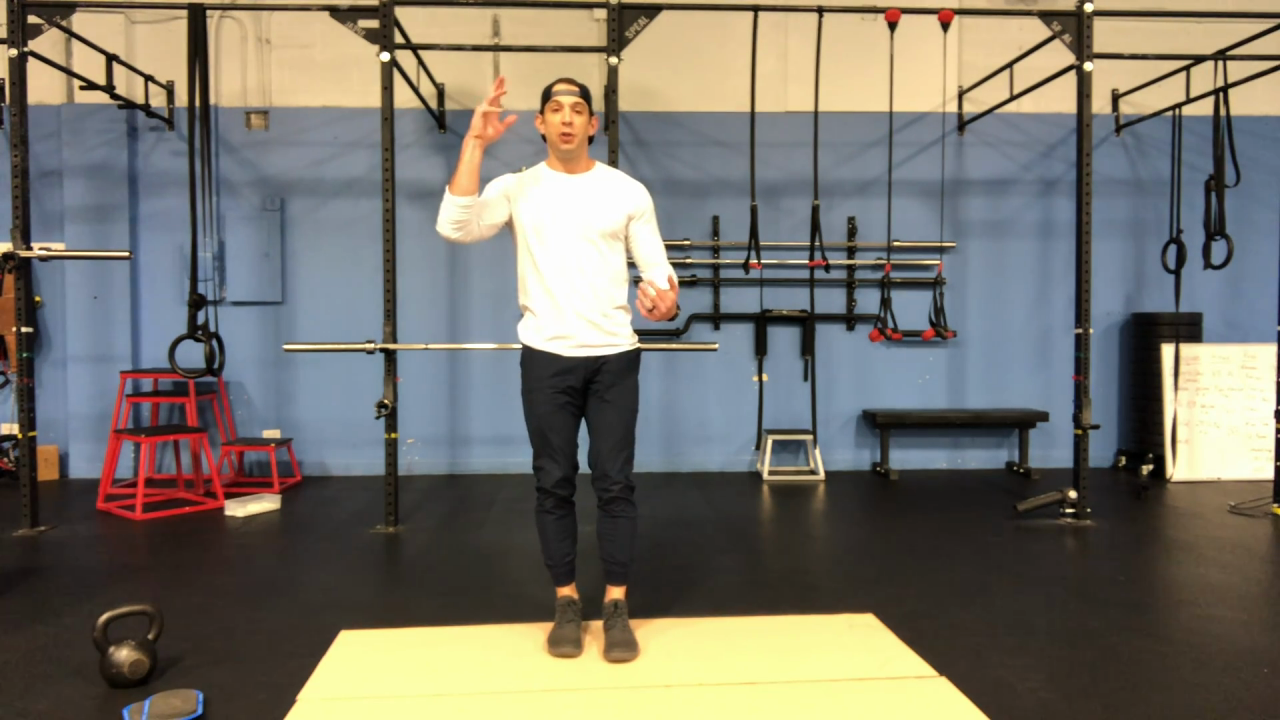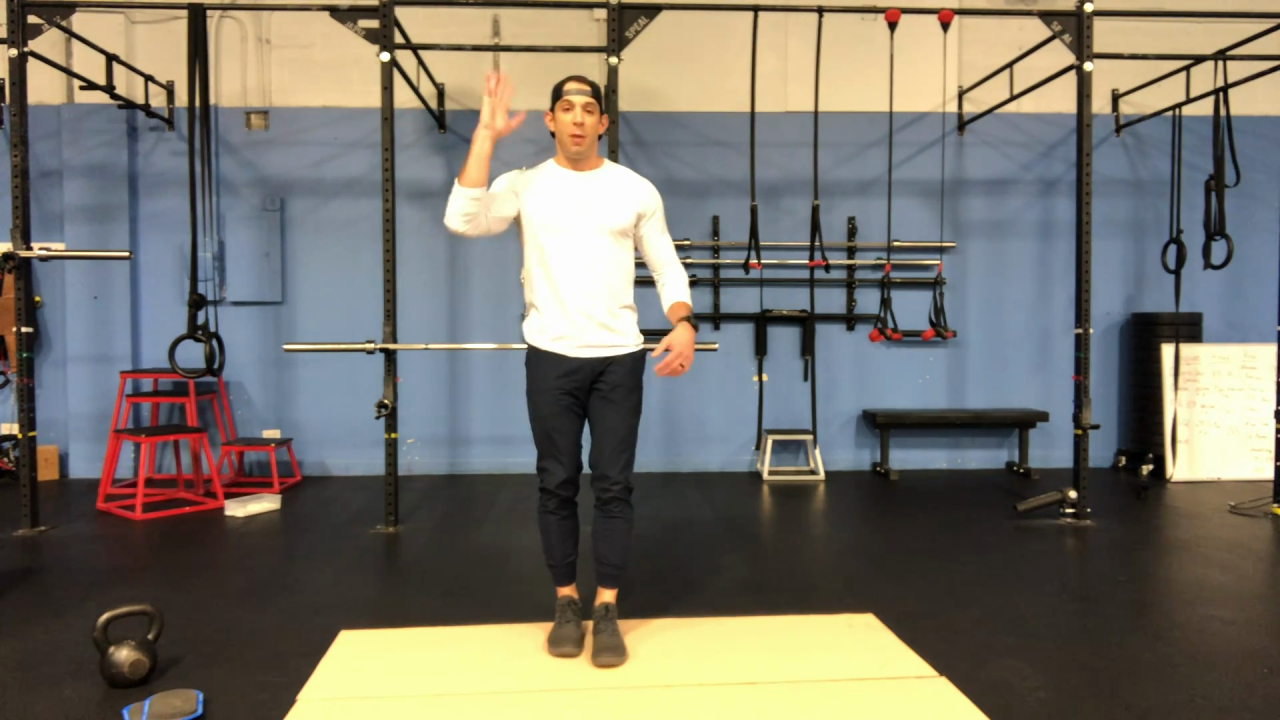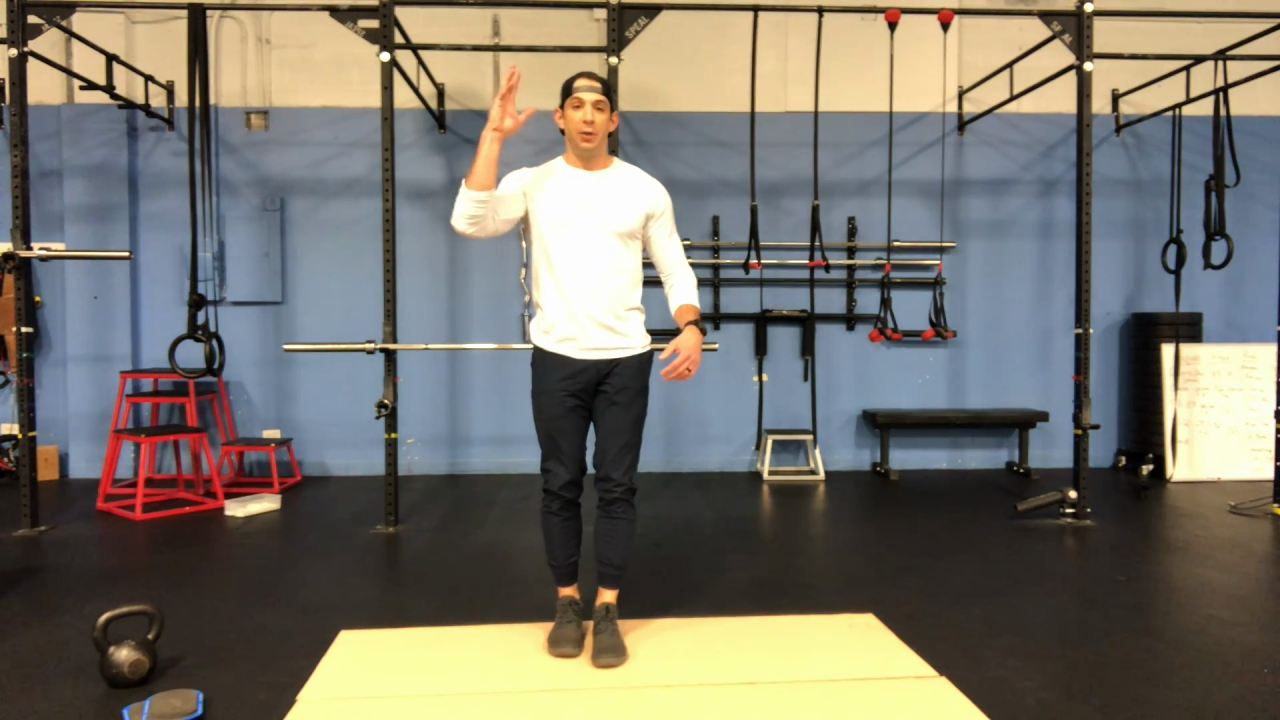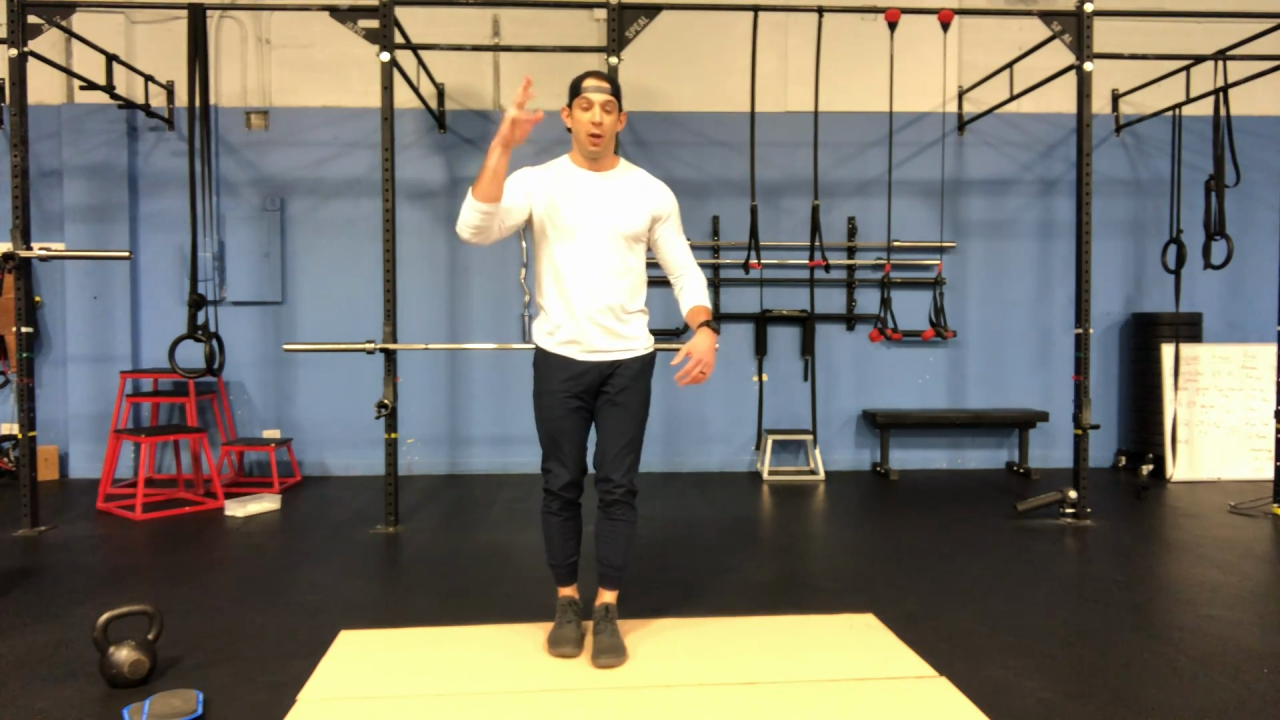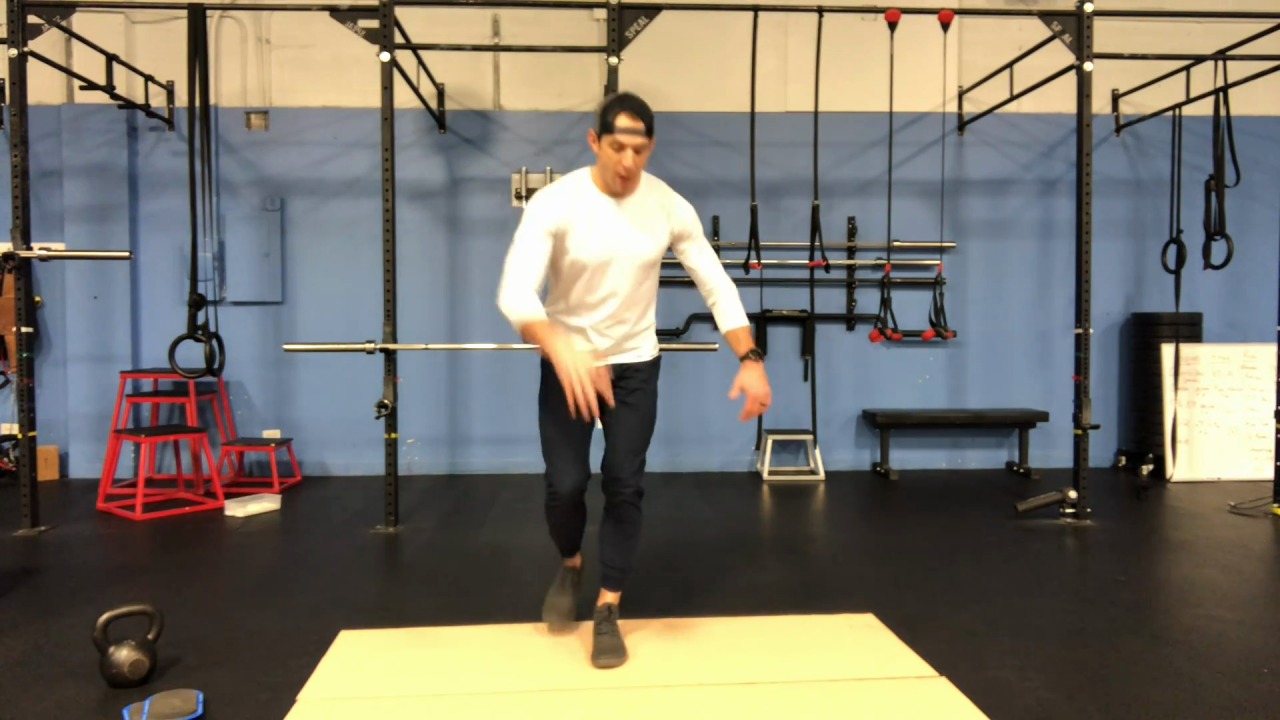
dt=0.4s
person 1, frame 1
left shoulder: (628, 190)
right shoulder: (516, 188)
left elbow: (656, 267)
right elbow: (456, 227)
left wrist: (666, 299)
right wrist: (475, 143)
left hip: (614, 357)
right hip: (546, 358)
left knee: (614, 482)
right knee: (554, 483)
left ankle: (616, 607)
right ankle: (567, 604)
person 1, frame 2
left shoulder: (636, 189)
right shoulder: (523, 185)
left elbow: (667, 267)
right elbow: (462, 220)
left wrist: (684, 324)
right wrist: (486, 134)
left hip: (619, 357)
right hip: (551, 358)
left knee: (613, 484)
right knee: (557, 483)
left ankle: (606, 610)
right ankle: (567, 604)
person 1, frame 3
left shoulder: (645, 189)
right shoulder: (531, 183)
left elbow: (676, 271)
right elbow: (469, 221)
left wrist: (690, 328)
right wrist: (493, 135)
left hip: (625, 360)
right hip: (557, 359)
left knee: (616, 486)
right knee: (560, 485)
left ankle: (606, 611)
right ankle: (567, 604)
person 1, frame 4
left shoulder: (651, 191)
right shoulder: (534, 181)
left elbow: (684, 270)
right elbow: (474, 230)
left wrist: (705, 329)
right wrist: (502, 146)
left hip: (627, 361)
right hip: (559, 360)
left knee: (617, 487)
right knee: (560, 486)
left ankle: (607, 612)
right ankle: (567, 604)
person 1, frame 5
left shoulder: (670, 209)
right shoulder: (556, 201)
left elbow: (717, 287)
right elbow: (515, 290)
left wrist: (750, 359)
right wrist: (565, 354)
left hip: (635, 366)
right hip: (564, 361)
left knee: (625, 489)
right knee: (567, 481)
left ankle: (606, 611)
right ankle: (570, 565)
